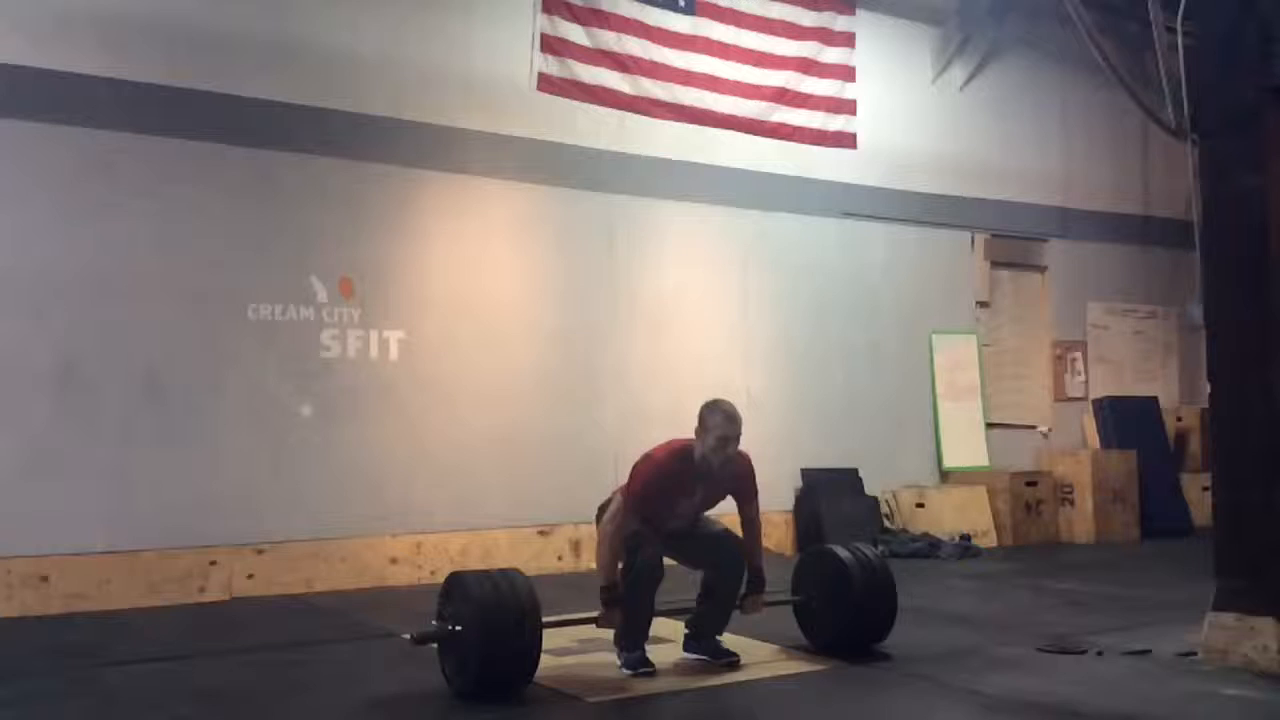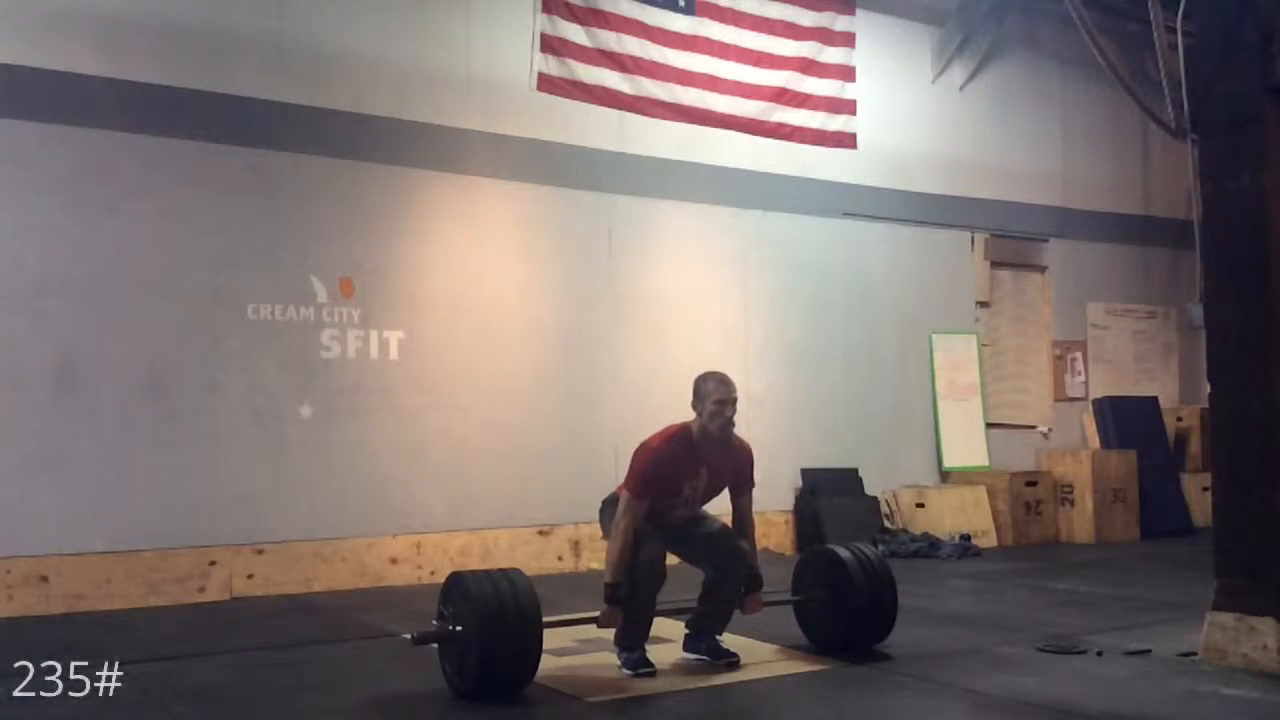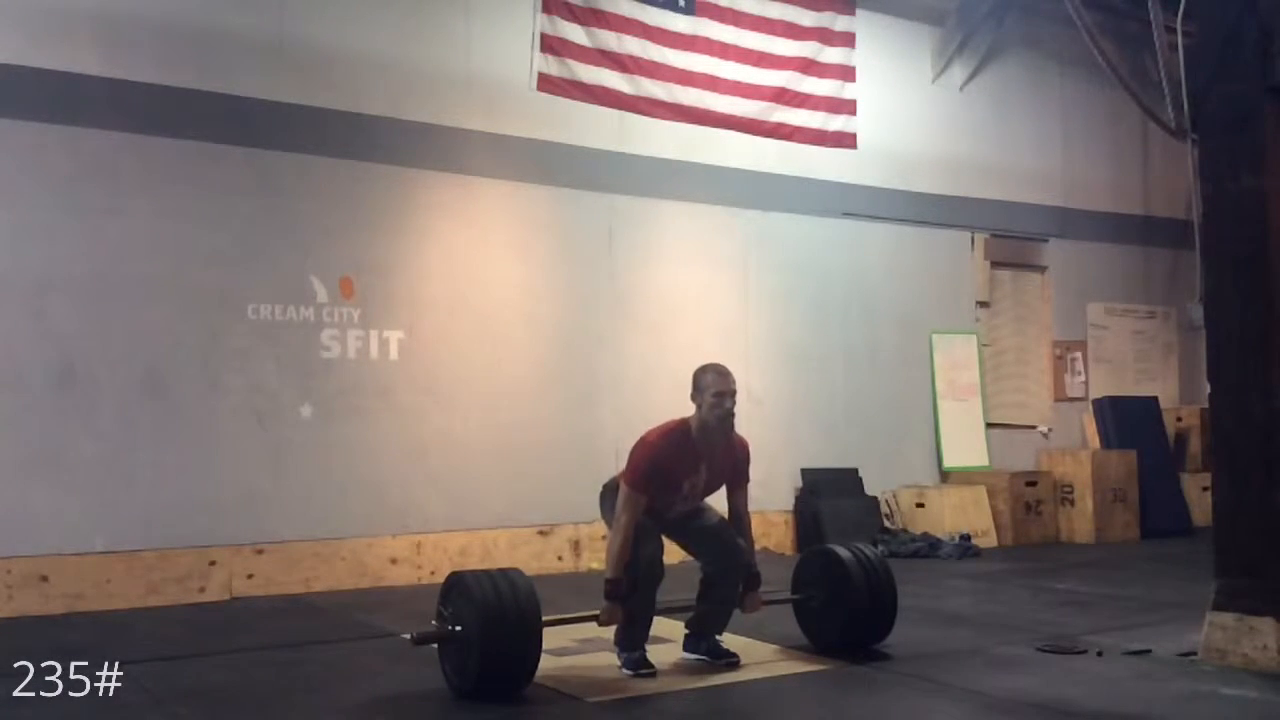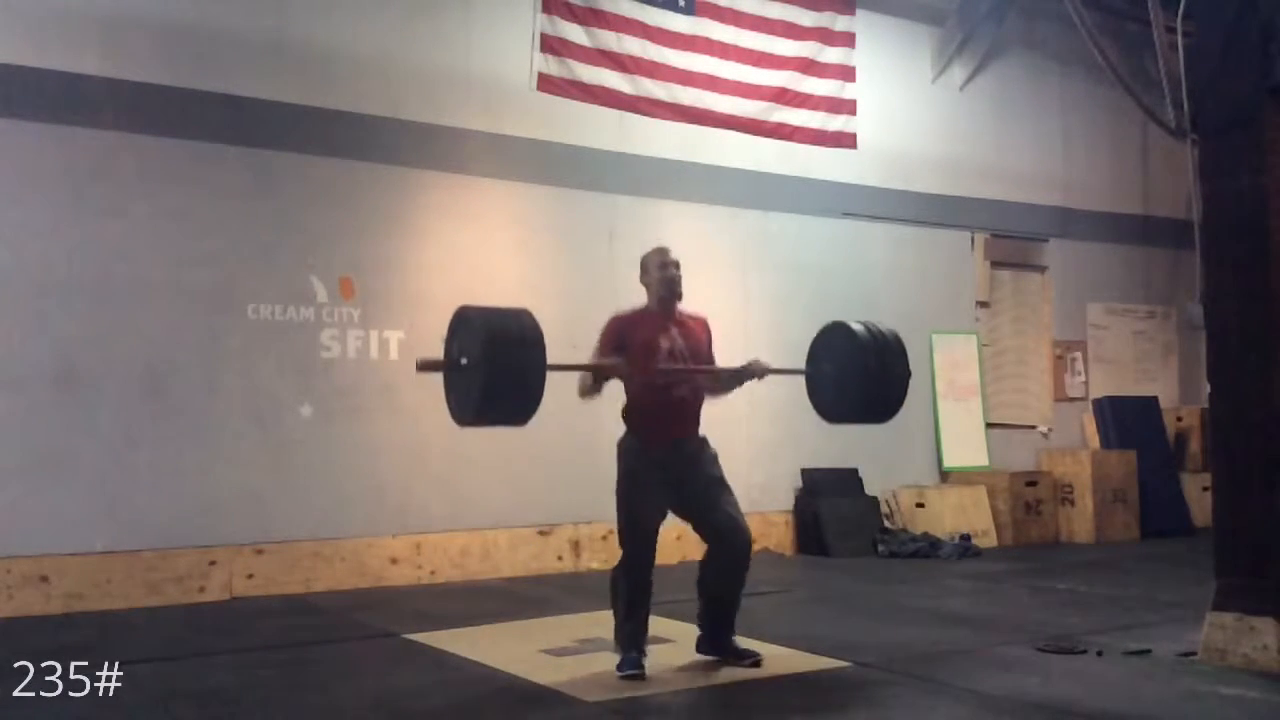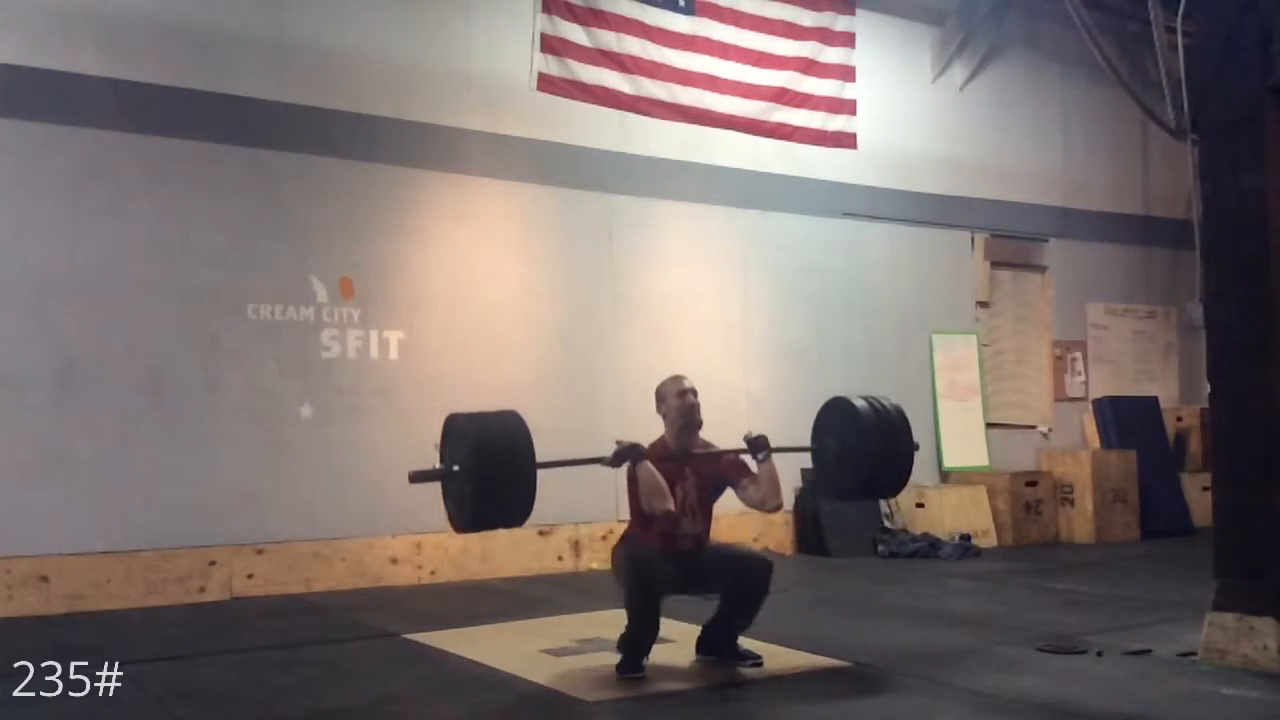
dt=1s
person 1, frame 1
left shoulder: (740, 467)
right shoulder: (661, 464)
left elbow: (751, 522)
right elbow: (611, 526)
left wrist: (756, 583)
right wrist: (609, 599)
left hip: (680, 522)
right hip: (629, 519)
left knee: (732, 554)
right knee: (646, 559)
left ankle: (701, 638)
right ankle: (630, 647)
person 1, frame 2
left shoulder: (739, 454)
right shoulder: (660, 451)
left elbow: (744, 519)
right elbow: (625, 525)
left wrist: (753, 582)
right wrist: (612, 598)
left hip: (683, 517)
right hip: (630, 513)
left knee: (734, 556)
right knee: (648, 559)
left ankle: (702, 638)
right ankle: (630, 647)
person 1, frame 3
left shoulder: (737, 449)
right shoulder: (657, 446)
left elbow: (740, 515)
right elbow: (625, 522)
left wrist: (751, 580)
right wrist: (612, 595)
left hip: (683, 505)
right hip: (628, 500)
left knee: (729, 552)
right knee: (646, 556)
left ankle: (702, 638)
right ankle: (630, 647)
person 1, frame 4
left shoulder: (699, 326)
right shoulder: (627, 326)
left elbow: (712, 383)
right elbow: (587, 387)
left wrist: (745, 372)
right wrist: (604, 369)
left hip: (692, 452)
right hip: (644, 454)
left knee: (733, 540)
right knee: (638, 553)
left ankle: (716, 636)
right ankle: (630, 646)
person 1, frame 5
left shoulder: (720, 460)
right shoulder: (648, 460)
left elbow: (771, 501)
right elbow: (663, 510)
left wrist: (761, 454)
right wrist: (637, 459)
left hip: (694, 555)
right hip: (645, 552)
left knee: (756, 566)
right knee: (649, 570)
left ankle: (718, 641)
right ankle: (633, 651)
